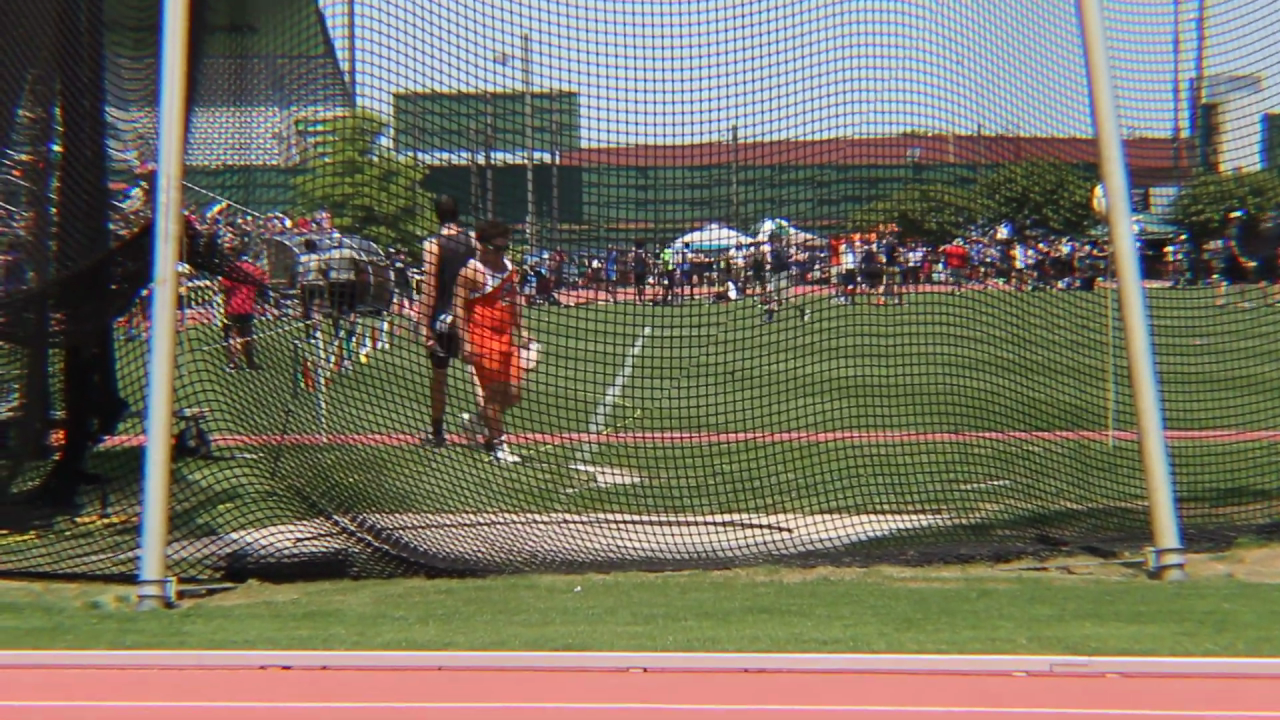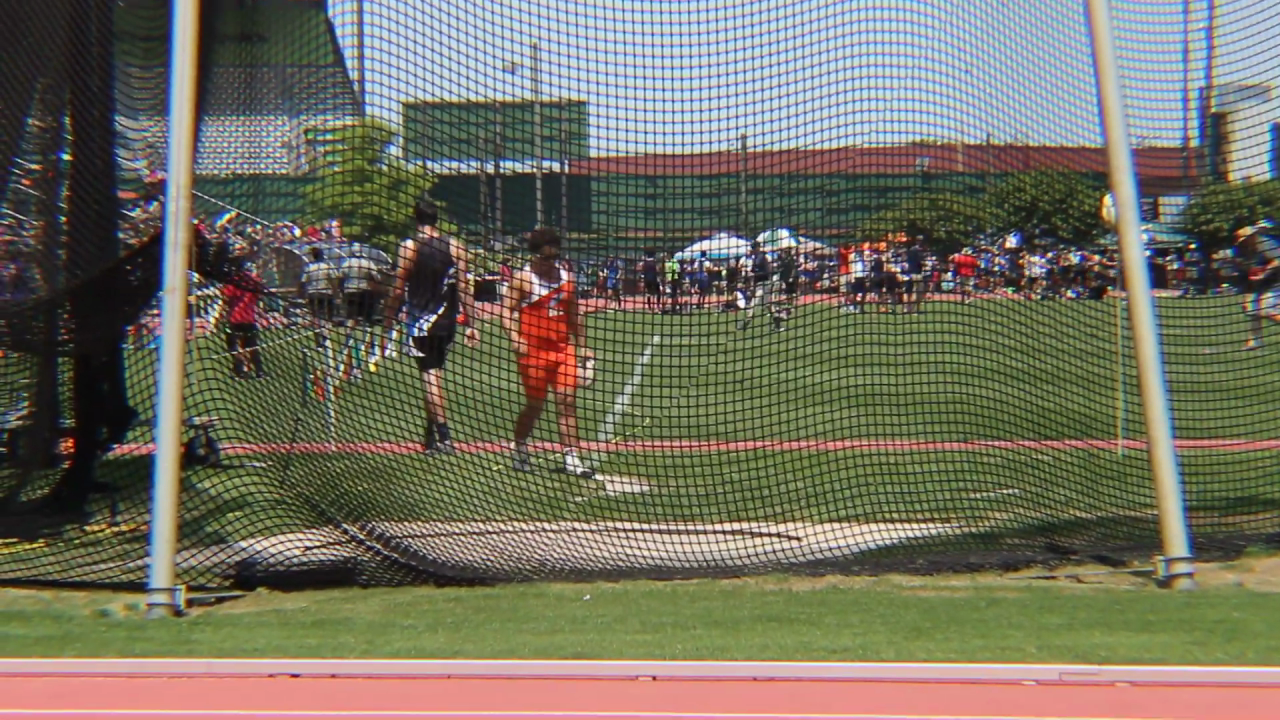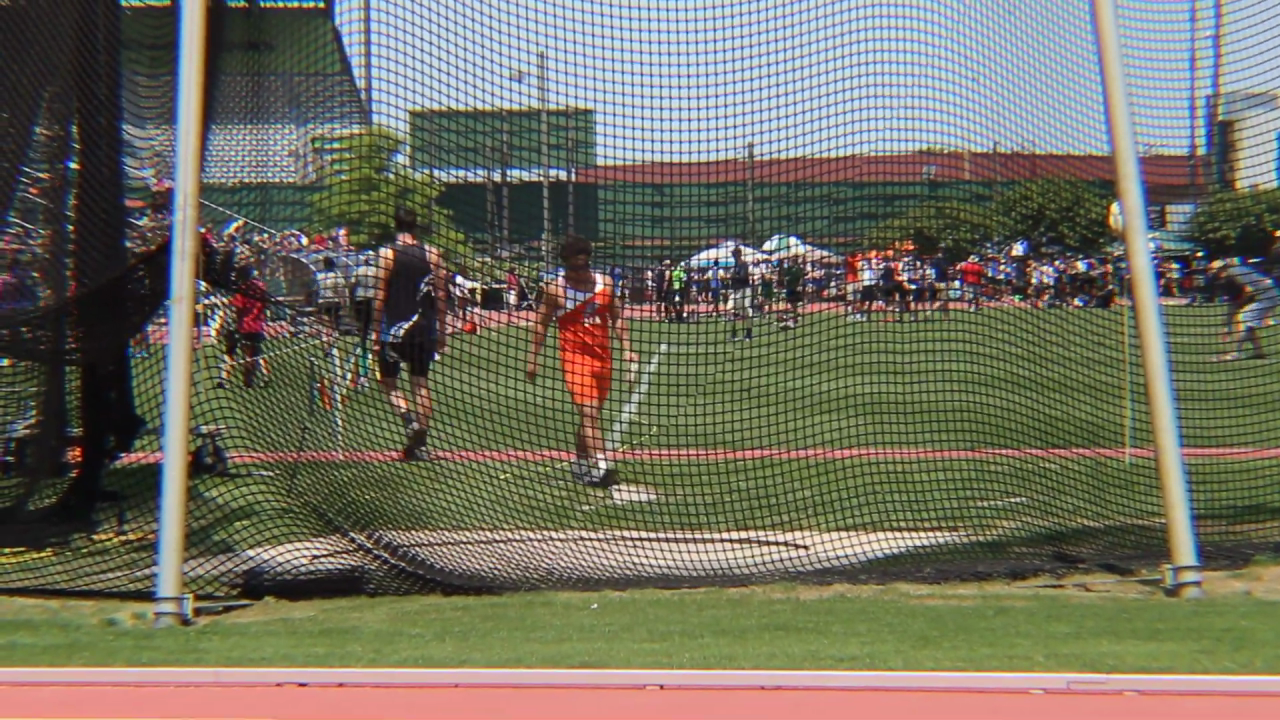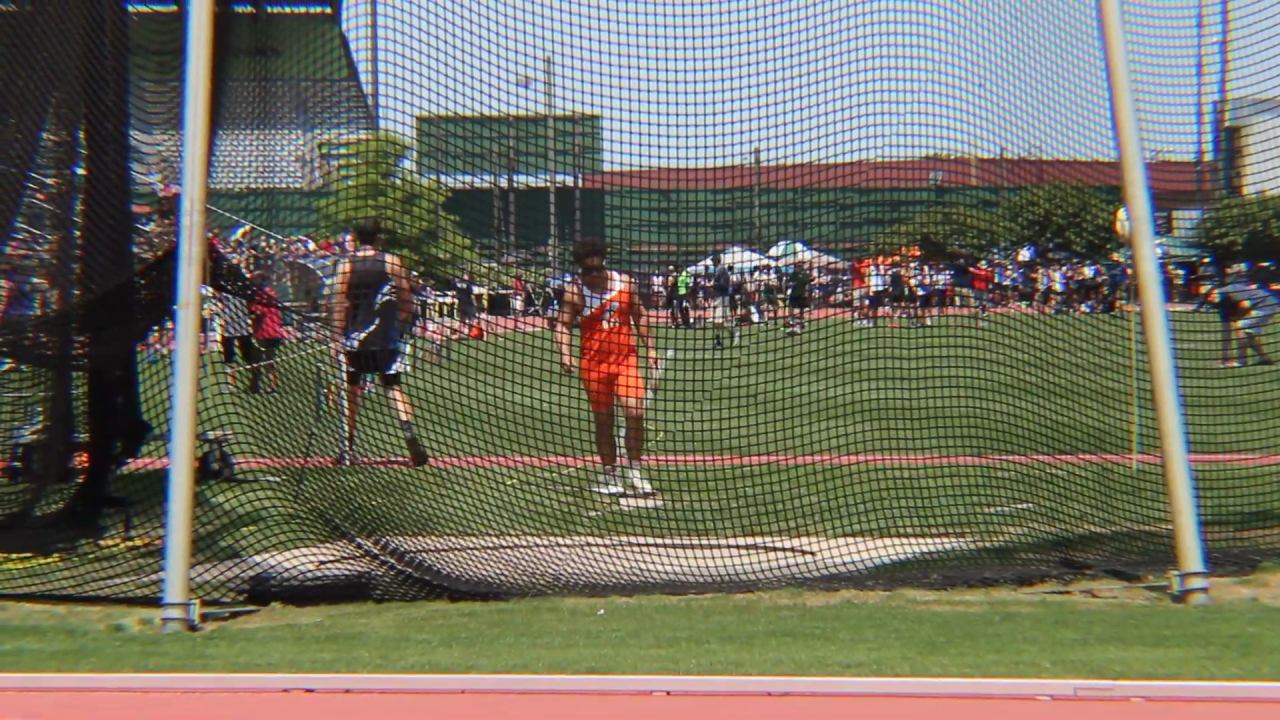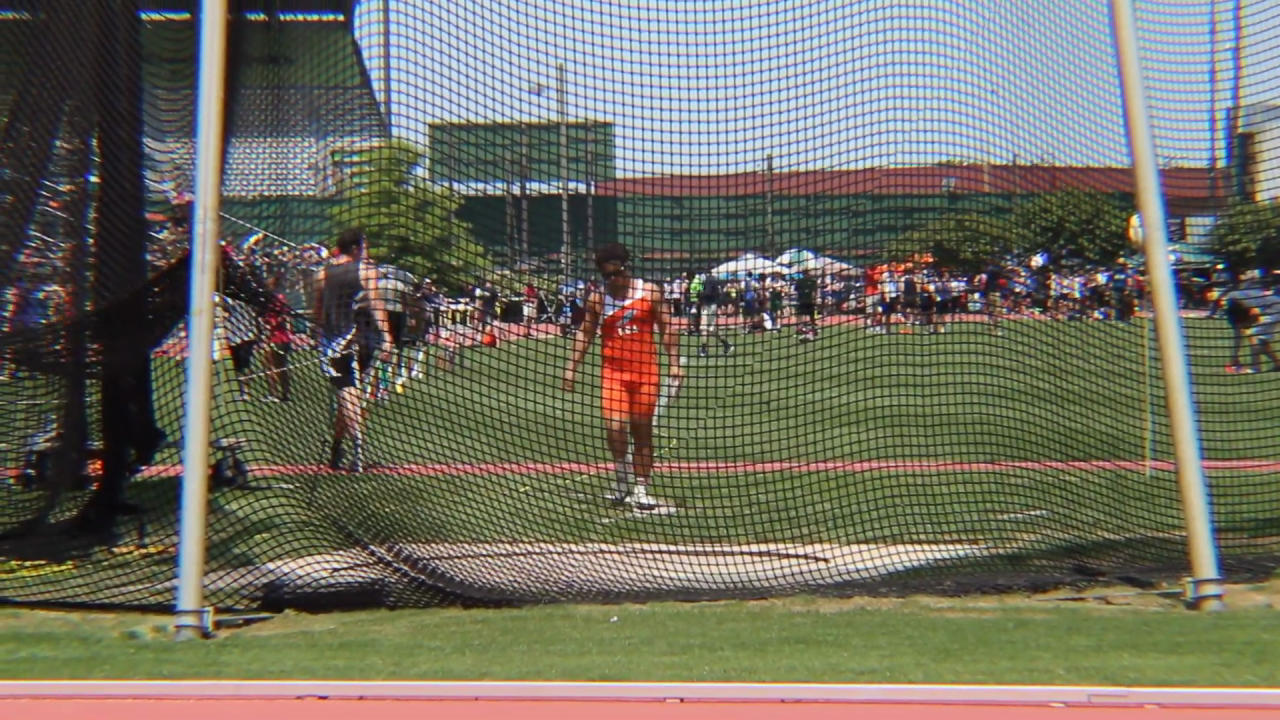
dt=0.4s
person 1, frame 1
left shoulder: (508, 267)
right shoulder: (471, 271)
right elbow: (459, 307)
left wrist: (521, 332)
right wrist: (465, 342)
left hip: (506, 338)
right hip: (483, 339)
left knee: (513, 393)
right knee: (495, 392)
left ankle: (485, 430)
right ankle: (497, 445)
person 1, frame 2
left shoulder: (566, 277)
right shoulder: (522, 278)
left elbow: (574, 314)
right elbow: (508, 312)
left wrist: (582, 346)
right wrist: (516, 339)
left hip: (564, 350)
right hip: (533, 352)
left knee: (568, 403)
right knee: (534, 406)
left ankle: (572, 458)
right ankle: (520, 447)
person 1, frame 3
left shoulder: (605, 283)
right shoulder: (555, 289)
left elbow: (617, 318)
right elbow: (542, 324)
left wrist: (627, 350)
right wrist: (533, 358)
left hip: (603, 357)
right hip: (575, 358)
left knee: (592, 414)
right knee: (589, 412)
left ankle: (580, 463)
right ankle: (600, 466)
person 1, frame 4
left shoulder: (625, 283)
right shoulder: (574, 292)
left elbow: (639, 317)
right elbow: (563, 326)
left wrist: (650, 349)
right wrist: (566, 355)
left hip: (626, 359)
right hip: (593, 364)
left knee: (635, 413)
right knee: (603, 421)
left ankle: (634, 468)
right ankle: (610, 474)
person 1, frame 5
left shoulder: (650, 292)
right shoulder: (596, 298)
left elbow: (666, 329)
right elbow: (585, 333)
left wrist: (674, 363)
right wrist: (571, 367)
left hip: (645, 370)
right hip: (613, 373)
left knee: (642, 430)
right knee: (615, 428)
left ankle: (641, 487)
right ankle: (620, 469)
person 2, frame 1
left shoulder: (432, 245)
right shoulder: (476, 241)
left elbow: (428, 288)
left wrist: (426, 325)
left hip: (443, 321)
left knee: (438, 375)
left ankle: (437, 434)
person 2, frame 2
left shoulder: (409, 246)
right shoulder: (455, 246)
left elbow: (398, 289)
right elbow: (464, 288)
left wrist: (388, 317)
right wrist: (471, 324)
left hip: (420, 322)
right hip: (446, 322)
left knee: (431, 378)
right knee: (434, 374)
left ankle: (444, 438)
right ankle: (432, 432)
person 2, frame 3
left shoulder: (387, 253)
right shoulder: (431, 253)
left elbow: (380, 296)
right elbow: (441, 294)
left wrist: (376, 331)
right wrist: (441, 330)
left hip: (394, 330)
right hip: (424, 330)
left knee: (389, 383)
right knee: (420, 384)
left ankle: (411, 421)
right ankle: (419, 447)
person 2, frame 4
left shoulder: (346, 265)
right shoulder: (393, 262)
left elbow: (339, 306)
right elbow: (407, 302)
left wrist: (337, 340)
right wrist: (400, 326)
left hip: (354, 339)
right hip: (386, 339)
left knee: (352, 392)
right knee: (394, 389)
left ankle: (347, 449)
right ankle: (409, 433)
person 2, frame 5
left shoulder: (323, 274)
right shoulder: (367, 270)
left elbow: (317, 312)
right elbow: (376, 306)
left wrist: (320, 337)
right wrist: (386, 338)
left hip: (334, 345)
right hip: (360, 343)
left knee: (348, 397)
right knee: (349, 396)
left ankle: (358, 453)
right ankle: (336, 451)
